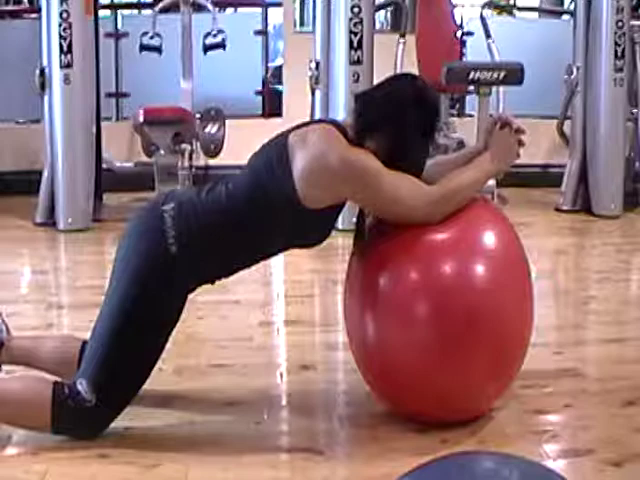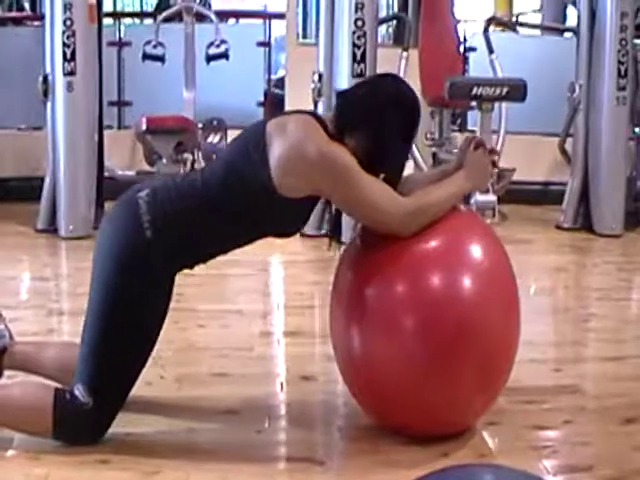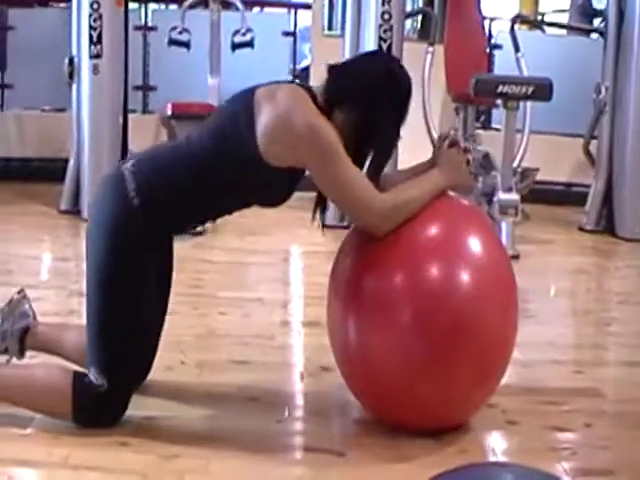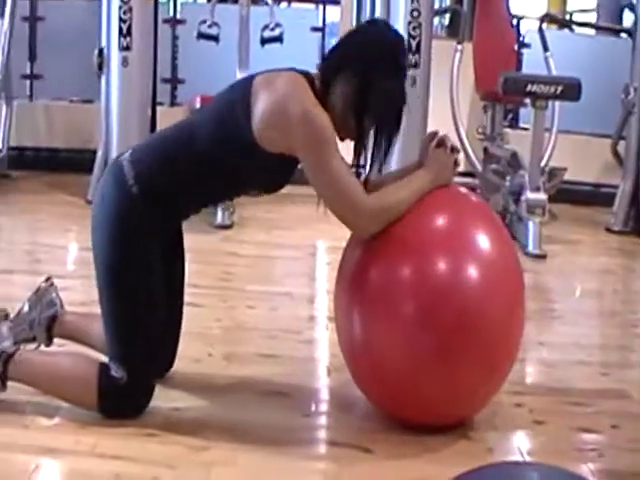
dt=0.4s
person 1, frame 1
left shoulder: (332, 139)
right shoulder: (340, 162)
left elbow: (412, 180)
right elbow: (430, 204)
left wrist: (478, 150)
right wrist: (492, 161)
left hip: (168, 232)
right hip: (165, 254)
left knee: (107, 362)
right knee: (85, 410)
person 1, frame 2
left shoulder: (312, 132)
right shoulder: (318, 153)
left elbow: (385, 192)
right elbow: (400, 217)
left wrist: (453, 169)
right wrist: (467, 179)
left hip: (147, 229)
right hip: (140, 243)
left knee: (106, 372)
right knee: (85, 418)
person 1, frame 3
left shoulder: (302, 106)
right shoulder: (305, 124)
left elbow: (361, 190)
right elbow: (376, 216)
left wrist: (427, 168)
right wrist: (441, 177)
left hip: (142, 209)
right hip: (129, 216)
left knee: (129, 365)
right knee: (103, 401)
person 1, frame 4
left shoulder: (302, 95)
right shoulder: (299, 108)
left elbow: (350, 193)
right elbow: (361, 217)
left wrist: (416, 168)
right wrist: (428, 177)
left hip: (153, 205)
right hip: (130, 205)
left knee: (156, 358)
right knee: (127, 393)
left ankle: (49, 316)
